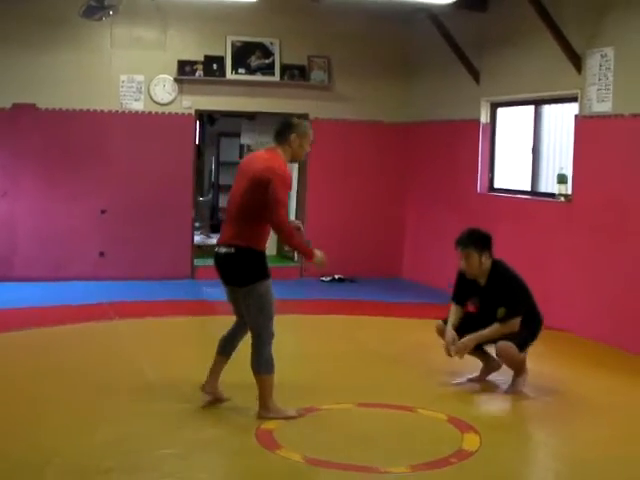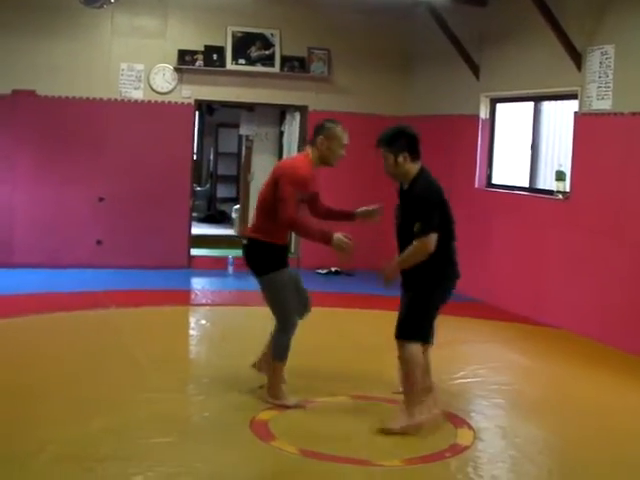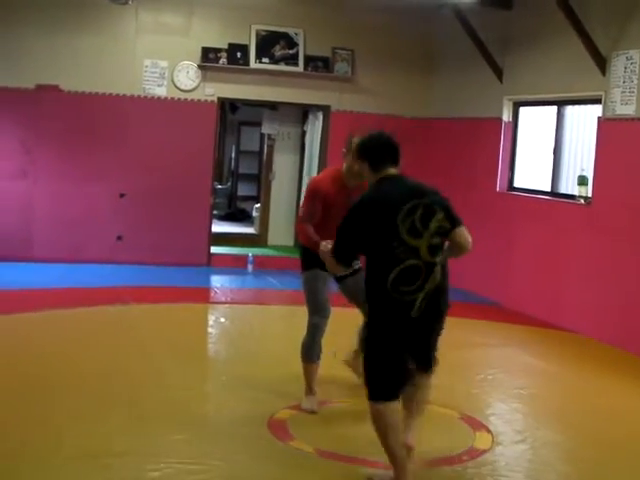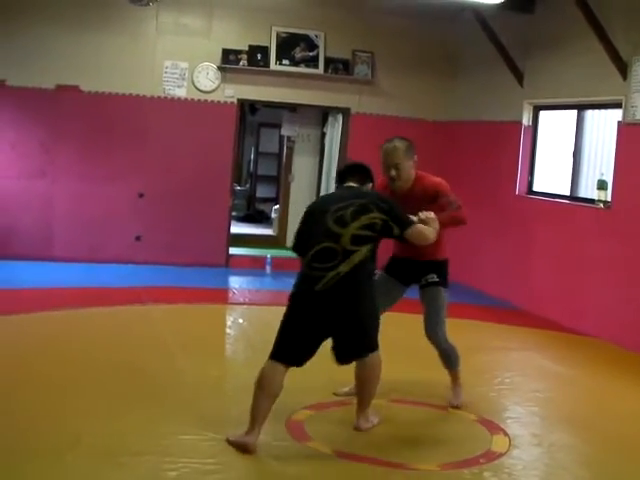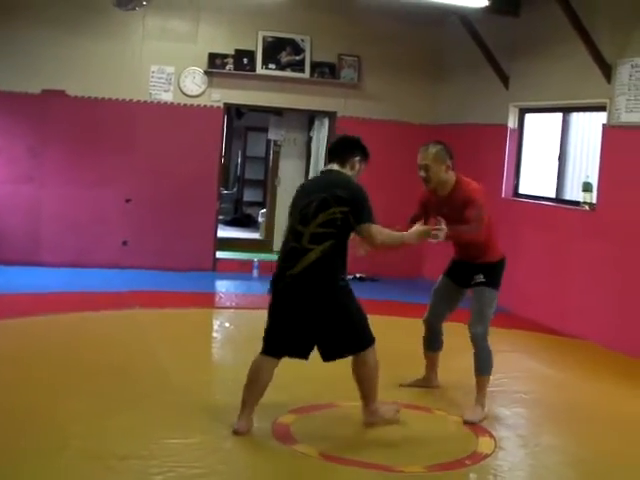
dt=1s
person 1, frame 1
left shoulder: (252, 160)
right shoulder: (277, 171)
right elbow: (278, 222)
left wrist: (290, 226)
right wrist: (310, 253)
left hip: (226, 251)
right hip: (246, 257)
left knee: (245, 322)
right knee: (263, 334)
left ankle: (212, 382)
right ankle: (267, 406)
person 1, frame 2
left shoulder: (306, 171)
right shoulder: (296, 170)
left elbow: (317, 210)
right elbow: (289, 217)
left wrist: (354, 215)
right wrist: (329, 238)
left hip: (274, 248)
right hip: (262, 248)
left knee: (302, 305)
right knee: (288, 318)
left ankle: (266, 359)
right ankle: (274, 392)
person 1, frame 3
right shoulder: (321, 185)
right elbow: (304, 226)
right wrist: (319, 246)
right hip: (315, 256)
right knee: (318, 320)
left ankle: (355, 358)
right ankle: (310, 392)
person 1, frame 4
left shoulder: (433, 187)
right shoulder: (381, 190)
left elbow: (461, 215)
left hip: (433, 264)
right hip: (400, 261)
left knee: (435, 333)
left ankle: (457, 385)
person 1, frame 5
left shoulder: (469, 191)
right shoulder: (429, 195)
left elbow: (476, 229)
right elbow: (412, 226)
left wrist: (448, 232)
left hip: (488, 264)
right hip: (461, 262)
left knee: (478, 331)
right knee: (432, 320)
left ankle: (480, 402)
right ankle: (430, 376)
person 2, frame 1
left shoulder: (506, 280)
right shoulder: (465, 274)
left elbow: (511, 324)
right elbow: (457, 305)
left wrist: (472, 340)
right wrist: (450, 329)
left hip: (521, 322)
right hip: (489, 318)
left knee: (504, 348)
right knee: (442, 329)
left ankle: (520, 372)
right ankle: (490, 363)
person 2, frame 2
left shoulder: (421, 194)
right shoulder: (414, 186)
left elbow: (426, 244)
left wrist: (395, 267)
left hip: (432, 274)
right hip: (435, 270)
left knee: (408, 338)
right knee: (418, 329)
left ankle: (417, 411)
right ankle: (422, 383)
person 2, frame 3
left shoulder: (364, 206)
right shoulder: (433, 197)
left elbow: (337, 266)
right elbow: (464, 244)
left wrist: (327, 251)
left hip: (389, 310)
right hip: (433, 305)
left knee: (383, 393)
right knee: (421, 367)
right ankle: (407, 431)
person 2, frame 4
left shoulder: (317, 206)
right shoulder: (379, 203)
left elbow: (301, 252)
right elbow: (422, 238)
right wrist: (431, 223)
left hip: (310, 291)
right hip: (355, 294)
left knee: (280, 359)
right knee: (366, 352)
left ankle: (252, 433)
right ankle: (363, 416)
person 2, frame 5
left shoulder: (306, 188)
right shoulder: (350, 190)
right elbow: (374, 238)
right wrist: (413, 235)
left hip: (286, 281)
right hip: (324, 284)
left knee: (271, 351)
right knee: (362, 346)
left ankle: (244, 418)
right ankle: (372, 409)
